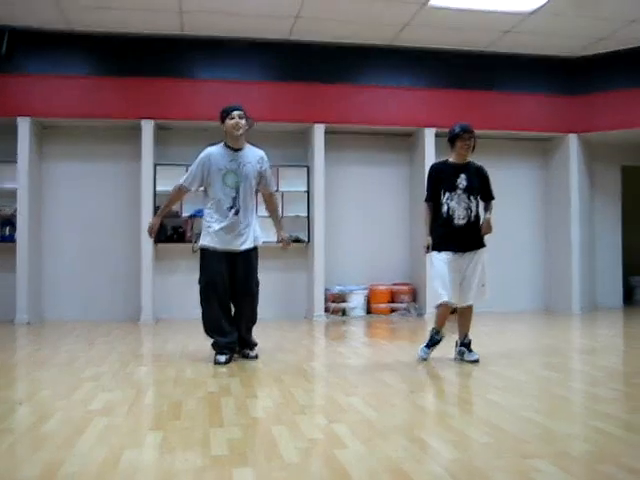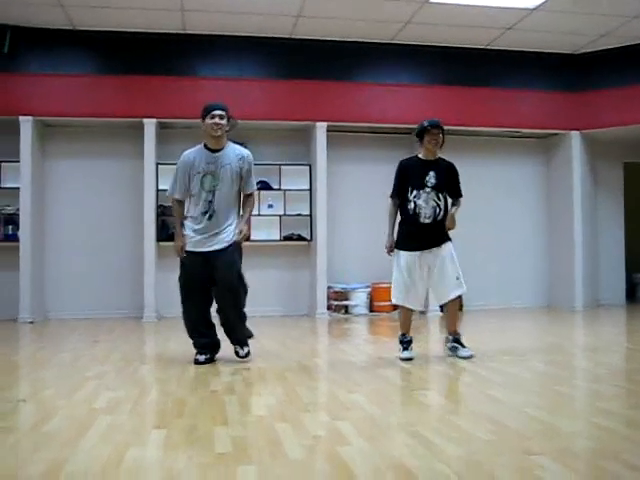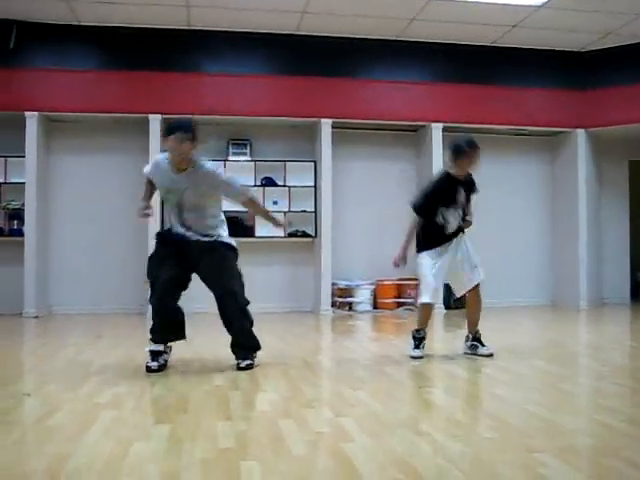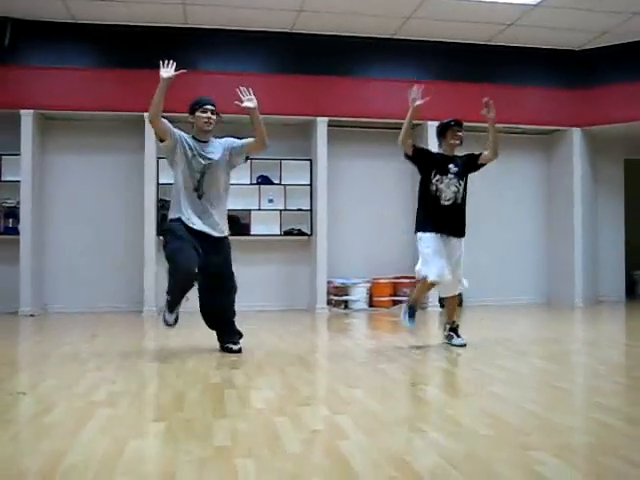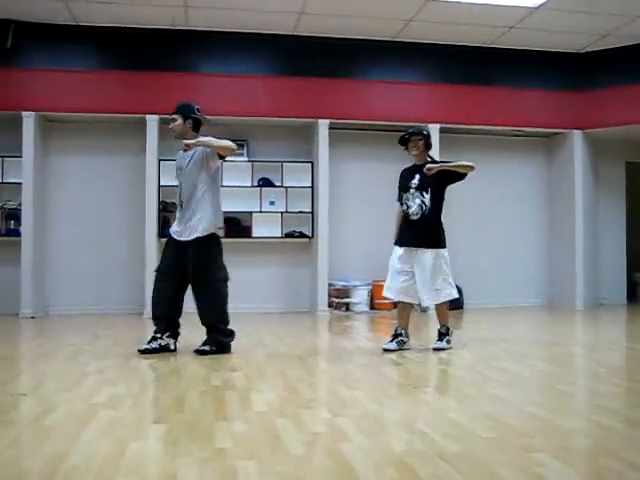
dt=1s
person 1, frame 1
left shoulder: (259, 157)
right shoulder: (209, 156)
left elbow: (268, 195)
right elbow: (183, 187)
left wrist: (279, 228)
right wrist: (160, 215)
left hip: (247, 239)
right hip: (214, 239)
left knee: (246, 294)
right knee: (214, 293)
left ankle: (244, 342)
right ankle: (224, 345)
person 1, frame 2
left shoulder: (243, 157)
right shoulder: (189, 158)
left elbow: (248, 194)
right elbow: (178, 198)
left wrist: (245, 221)
right wrist: (178, 234)
left hip: (227, 239)
right hip: (193, 242)
left knee: (230, 294)
right knee: (194, 300)
left ankle: (239, 338)
right ankle: (205, 347)
person 1, frame 3
left shoulder: (209, 173)
right shoulder: (160, 164)
left elbow: (244, 197)
right elbow: (151, 178)
left wrist: (272, 219)
right wrist: (146, 201)
left hip: (212, 241)
right hip: (175, 239)
left knee: (230, 294)
right knee: (162, 287)
left ankle: (246, 351)
right ankle: (160, 346)
person 1, frame 4
left shoulder: (226, 147)
right shoulder: (178, 143)
left elbow: (261, 144)
right elbow: (154, 119)
left wrist: (254, 112)
right wrist: (164, 82)
left hip: (216, 230)
right hip: (182, 225)
left knee: (222, 287)
right knee: (184, 270)
left ankle: (228, 335)
right ankle: (173, 301)
person 1, frame 5
left shoulder: (205, 147)
right shoulder: (181, 155)
left elbow: (230, 147)
left wrist: (198, 142)
left hip: (203, 232)
right hip: (179, 232)
left knee: (209, 287)
right knee: (166, 286)
left ankle: (219, 337)
right ankle: (166, 334)
person 2, frame 1
left shoulder: (479, 172)
right shoulder: (437, 170)
left elbow: (487, 202)
right elbow: (430, 205)
left wrist: (487, 217)
right wrist: (429, 235)
left hip: (473, 243)
right hip: (444, 243)
left knee: (468, 298)
right knee: (447, 296)
left ankle: (463, 344)
right ankle: (435, 335)
person 2, frame 2
left shoulder: (448, 168)
right shoulder: (406, 166)
left elbow: (456, 199)
right elbow: (395, 202)
left wrist: (451, 212)
right wrist: (390, 234)
left hip: (440, 240)
right hip: (409, 240)
left knee: (452, 292)
right knee: (406, 295)
left ankle: (453, 338)
right ankle: (405, 341)
person 2, frame 3
left shoulder: (467, 178)
right shoulder: (439, 184)
right elbow: (418, 215)
left wrist: (468, 216)
right wrist: (404, 250)
left hip: (455, 240)
right hip: (431, 244)
left knee: (473, 286)
right knee: (429, 296)
left ankle: (473, 340)
right ankle: (418, 338)
person 2, frame 4
left shoulder: (465, 162)
right shoulder: (428, 158)
left elbow: (492, 154)
right elbow: (404, 144)
left wrist: (491, 124)
right wrist: (412, 111)
left hip: (456, 232)
right hip: (429, 230)
left knee: (453, 284)
right knee: (436, 274)
left ankle: (450, 330)
right ankle: (411, 305)
person 2, frame 5
left shoulder: (439, 169)
right shoulder: (405, 174)
left elbow: (470, 167)
left wrist: (440, 166)
right wrist: (396, 234)
left hip: (431, 241)
right hip: (404, 242)
left knee: (439, 291)
right knee: (403, 290)
left ankle: (444, 333)
right ankle: (401, 335)
